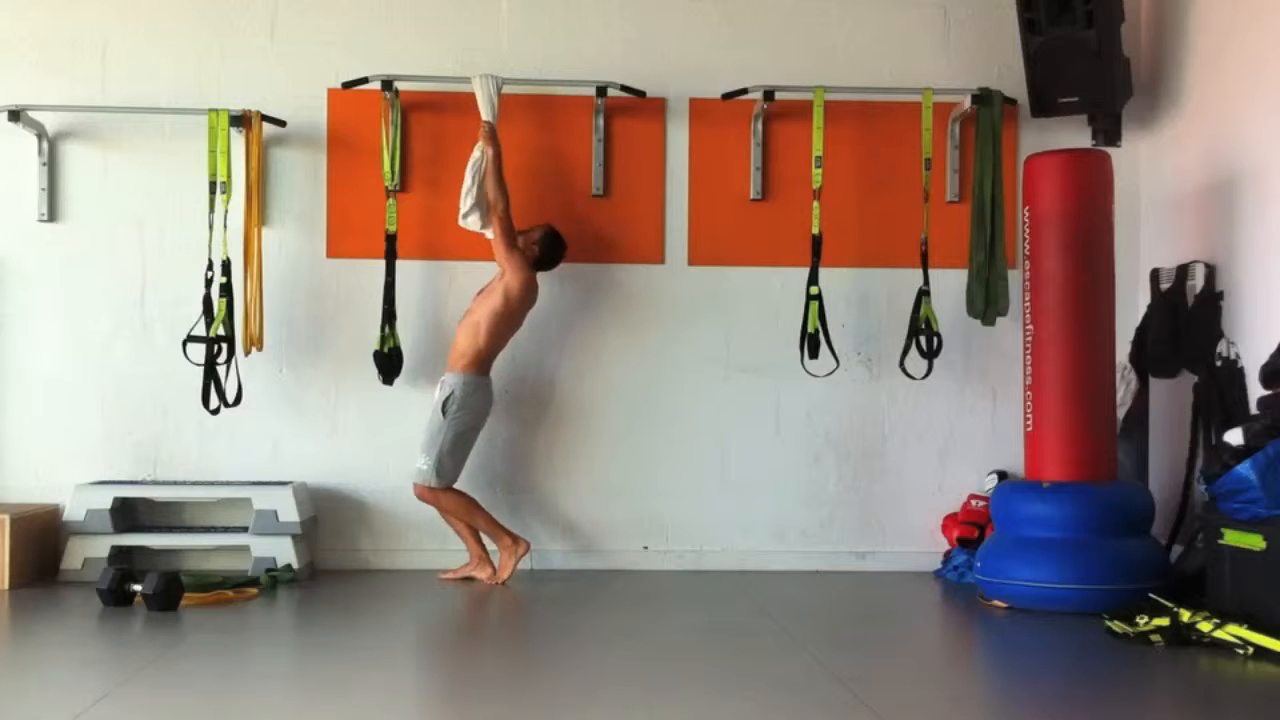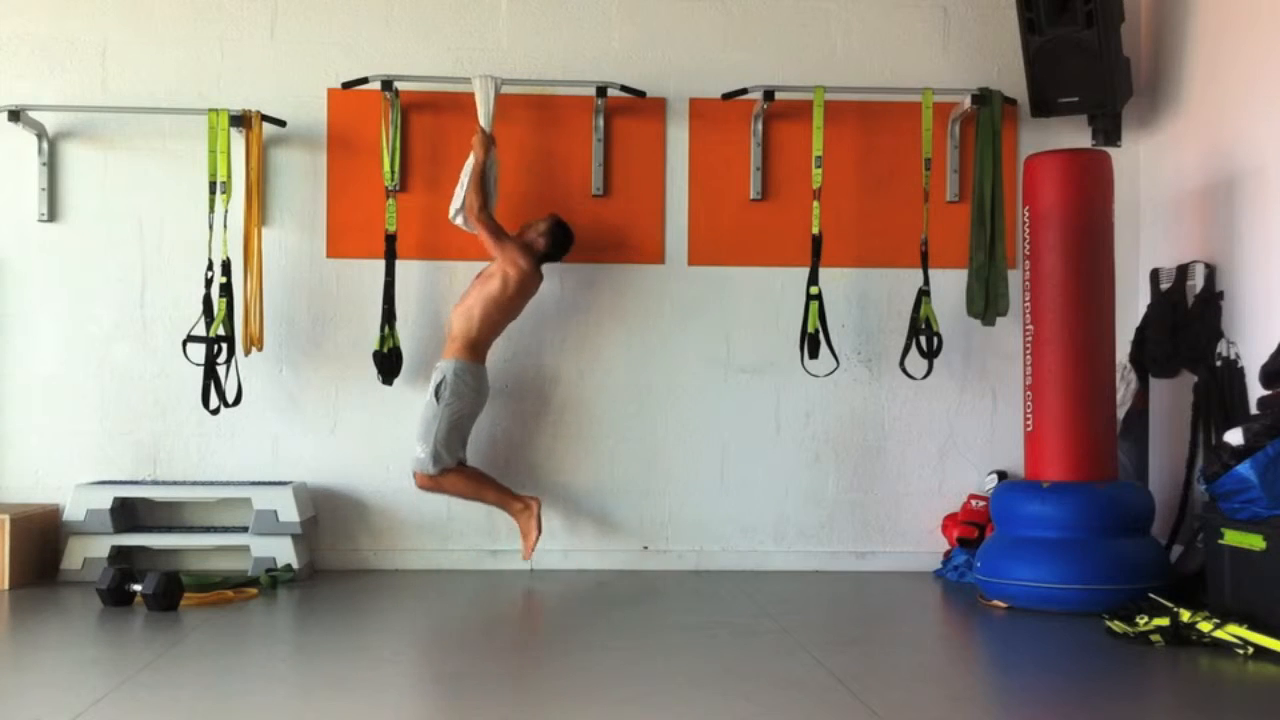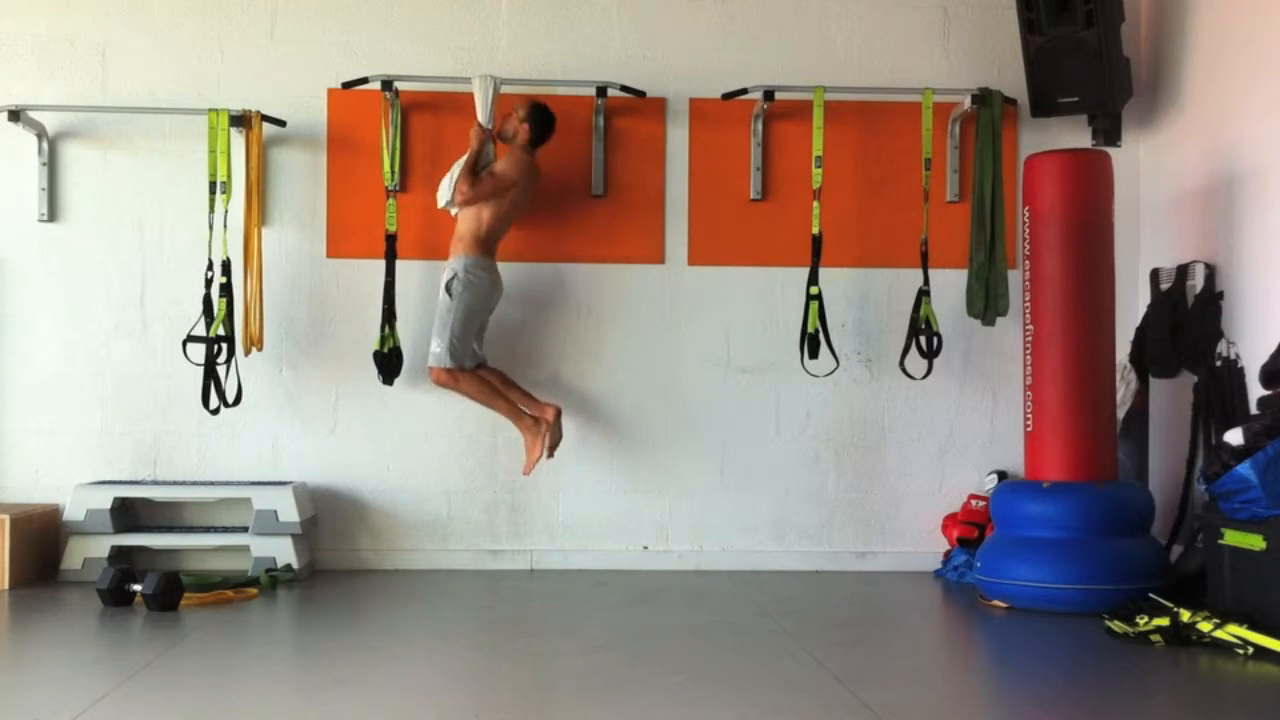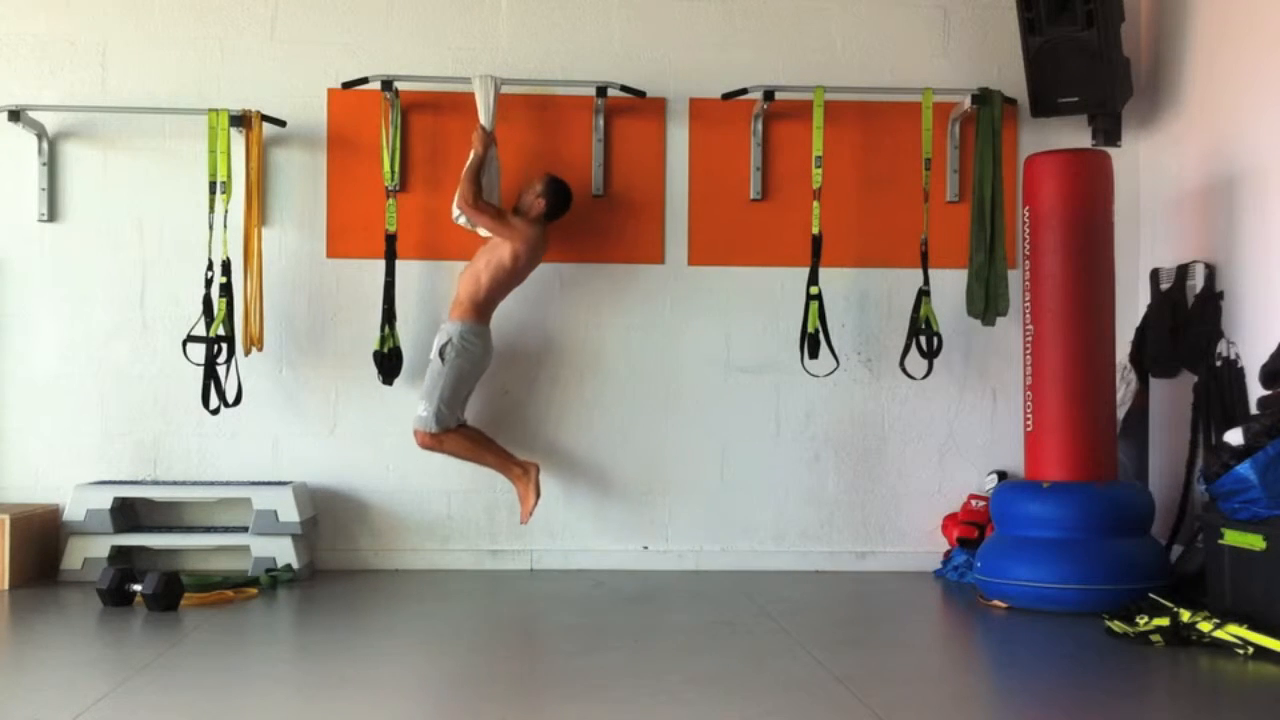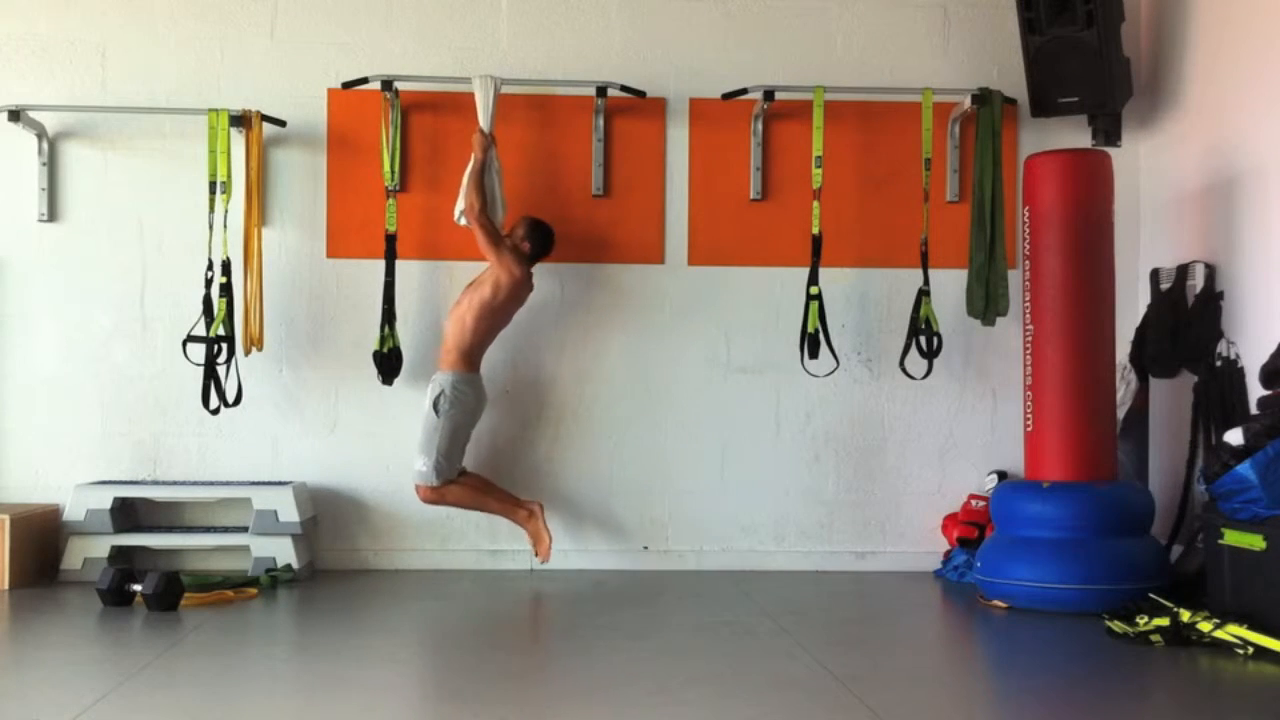
dt=0.7s
person 1, frame 1
left shoulder: (520, 276)
right shoulder: (516, 281)
left elbow: (500, 213)
right elbow: (498, 217)
left wrist: (492, 149)
right wrist: (490, 153)
left hip: (463, 389)
right hip: (462, 387)
left knee: (430, 486)
right knee: (436, 484)
left ankle: (508, 541)
right ankle: (481, 562)
person 1, frame 2
left shoulder: (519, 265)
right shoulder: (521, 270)
left elbow: (476, 213)
right elbow: (483, 217)
left wrist: (480, 156)
right wrist: (483, 159)
left hip: (456, 375)
right hip: (462, 374)
left knee: (428, 475)
right knee: (448, 468)
left ankle: (520, 505)
right ankle: (520, 504)
person 1, frame 3
left shoulder: (517, 162)
right shoulder: (518, 167)
left elbow: (464, 194)
right elbow: (473, 195)
left wrist: (476, 147)
right wrist: (479, 149)
left hip: (468, 271)
right hip: (477, 272)
left knee: (444, 371)
right knee: (470, 366)
left ankle: (528, 423)
right ankle: (542, 411)
person 1, frame 4
left shoulder: (526, 232)
right shoulder: (522, 233)
left elbow: (466, 201)
right elbow: (478, 207)
left wrist: (479, 152)
right wrist: (485, 155)
left hip: (462, 335)
right hip: (468, 334)
left knee: (429, 434)
right knee: (449, 426)
left ankle: (518, 472)
right ankle: (520, 469)
person 1, frame 5
left shoulder: (512, 270)
right shoulder: (514, 276)
left elbow: (476, 213)
right elbow: (483, 217)
left wrist: (480, 156)
right wrist: (485, 160)
left hip: (454, 385)
right hip: (460, 382)
left knee: (430, 488)
right knee: (446, 477)
left ankle: (523, 514)
right ankle: (521, 509)
